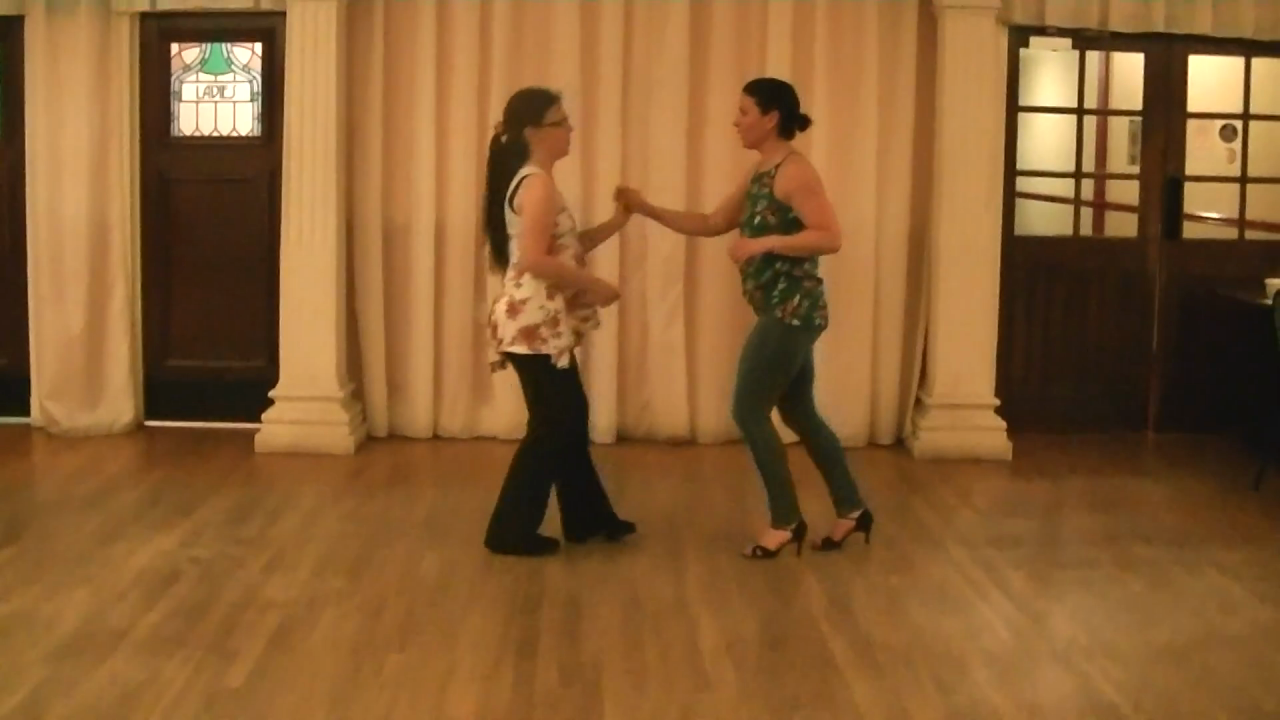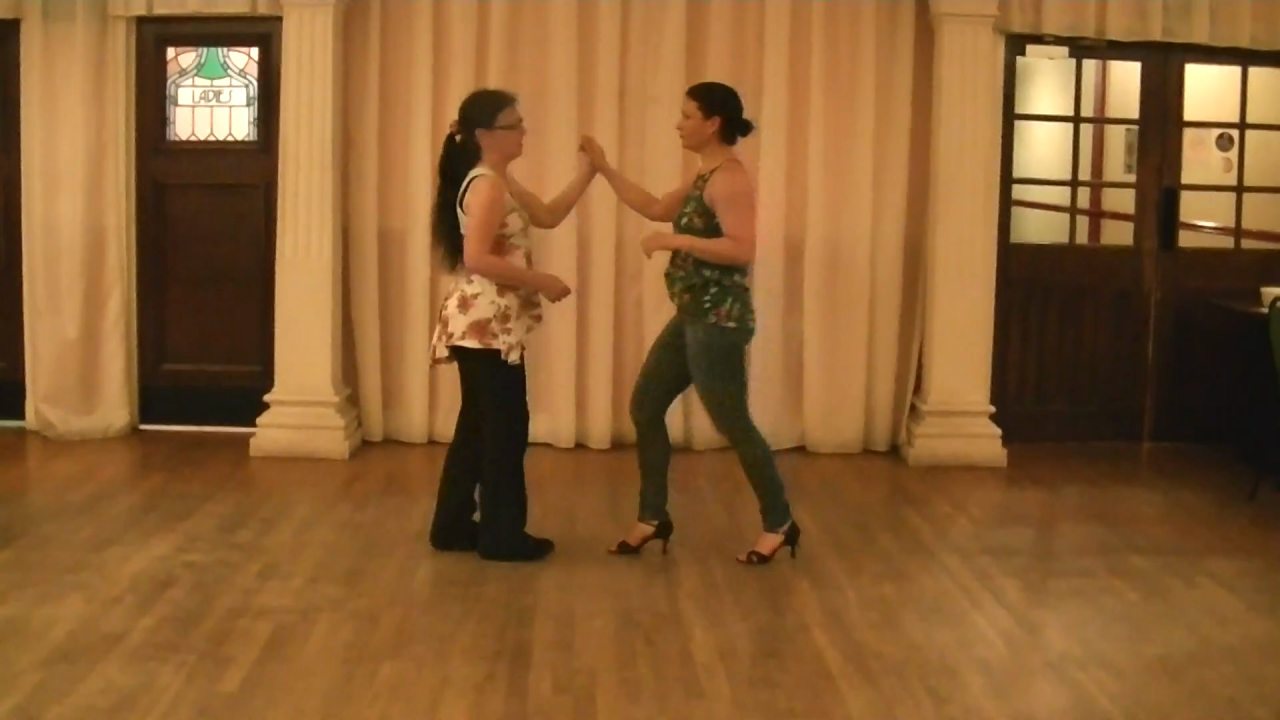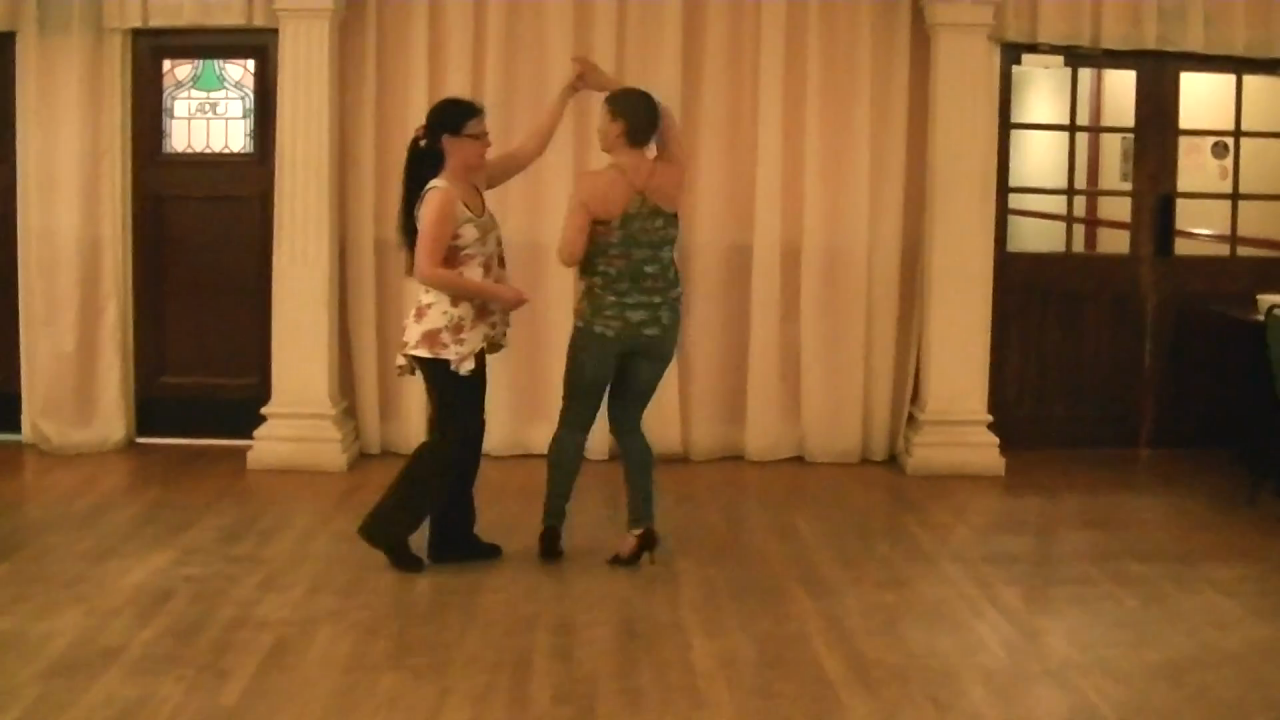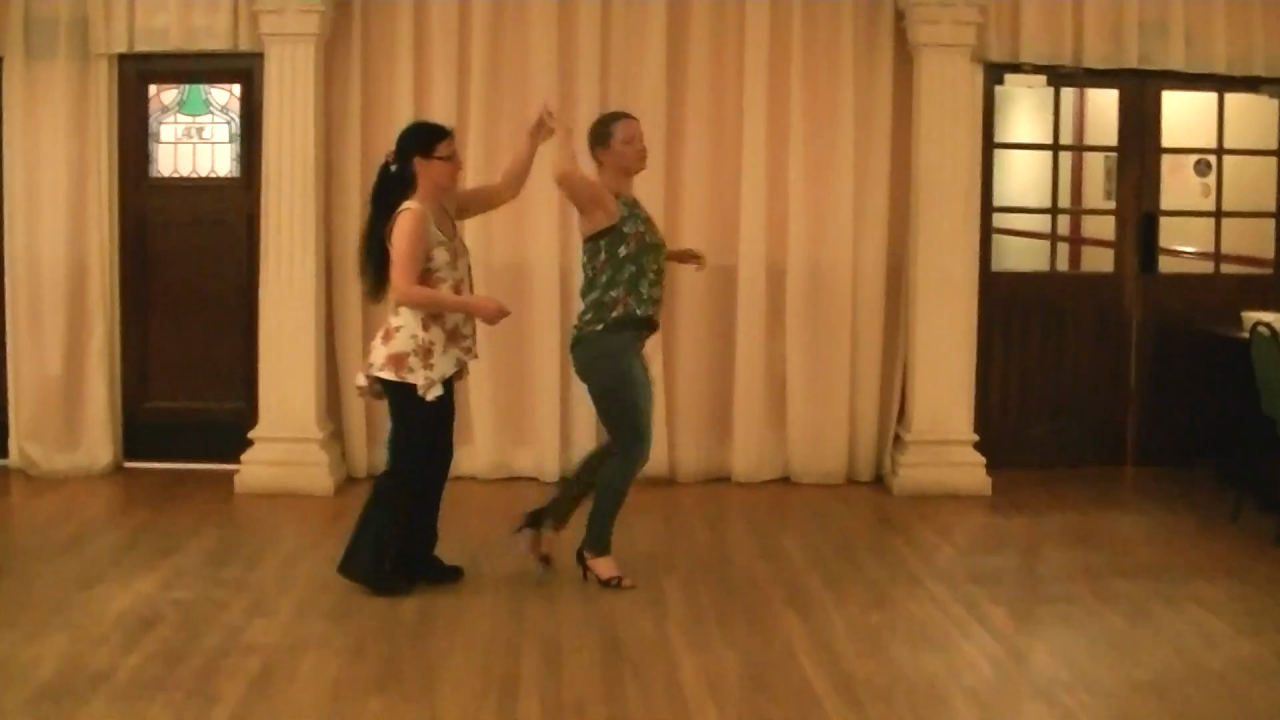
dt=0.5s
person 1, frame 1
left shoulder: (795, 171)
right shoulder: (760, 173)
left elbow: (830, 237)
right elbow: (711, 224)
left wrist: (764, 243)
right wrist: (649, 210)
left hip: (791, 310)
right hip: (781, 311)
left knee: (749, 413)
right knee: (799, 413)
left ankle: (786, 520)
right ankle: (851, 509)
person 1, frame 2
left shoulder: (729, 179)
right shoulder: (705, 177)
left elbow: (741, 250)
right elbow: (653, 207)
left wrist: (673, 240)
right wrist: (604, 167)
left hip: (719, 318)
right hip: (694, 315)
left knee: (733, 425)
right knee: (644, 408)
left ankle: (779, 525)
right ankle: (653, 517)
person 1, frame 3
left shoulder: (594, 185)
right shoulder: (671, 174)
left elbow: (570, 256)
right elbow: (665, 122)
left wrist: (575, 239)
right wrist: (608, 86)
left hip: (603, 323)
right hip: (659, 324)
left knee: (574, 423)
right knee: (627, 420)
left ankle: (553, 528)
right ankle: (640, 525)
person 1, frame 4
left shoulder: (632, 205)
right shoulder: (595, 197)
right elbow: (565, 174)
left wrist: (677, 255)
right wrist: (565, 138)
left hip: (630, 336)
right hip: (603, 339)
left knee: (624, 445)
right knee: (631, 447)
left ankle: (548, 517)
right ankle: (595, 549)
person 2, frame 1
left shoulder: (536, 182)
right shoulder: (536, 184)
left elbow: (565, 248)
right elbow: (535, 259)
left wrist: (615, 223)
right wrist: (593, 284)
left hip: (546, 321)
right hip: (535, 323)
left knee: (568, 416)
right knee: (553, 422)
left ankle: (587, 515)
right ankle: (511, 528)
person 2, frame 2
left shoulder: (500, 183)
right shoulder: (486, 185)
left elbow: (550, 215)
right elbow: (477, 258)
left wrist: (589, 169)
right wrist: (541, 281)
left hip: (490, 322)
right hip: (485, 324)
left knee: (479, 425)
right knee: (507, 426)
left ankle: (453, 526)
right ankle: (503, 535)
person 2, frame 3
left shoulder: (474, 183)
right shoulder: (440, 196)
left elbow: (528, 151)
right elbow: (427, 270)
left wrist: (565, 95)
right wrist: (493, 290)
left hip: (466, 334)
right hip: (443, 335)
left knee: (462, 434)
right knee: (455, 436)
left ankle: (453, 536)
right ankle: (388, 525)
person 2, frame 4
left shoulder: (446, 207)
right shoulder: (411, 217)
left elbow: (504, 190)
right elbow: (404, 290)
left wrist: (533, 142)
right wrist: (472, 305)
left hip: (435, 357)
right hip: (412, 358)
left knee: (426, 460)
right knee: (411, 462)
left ankle: (413, 558)
right ankle: (366, 559)
